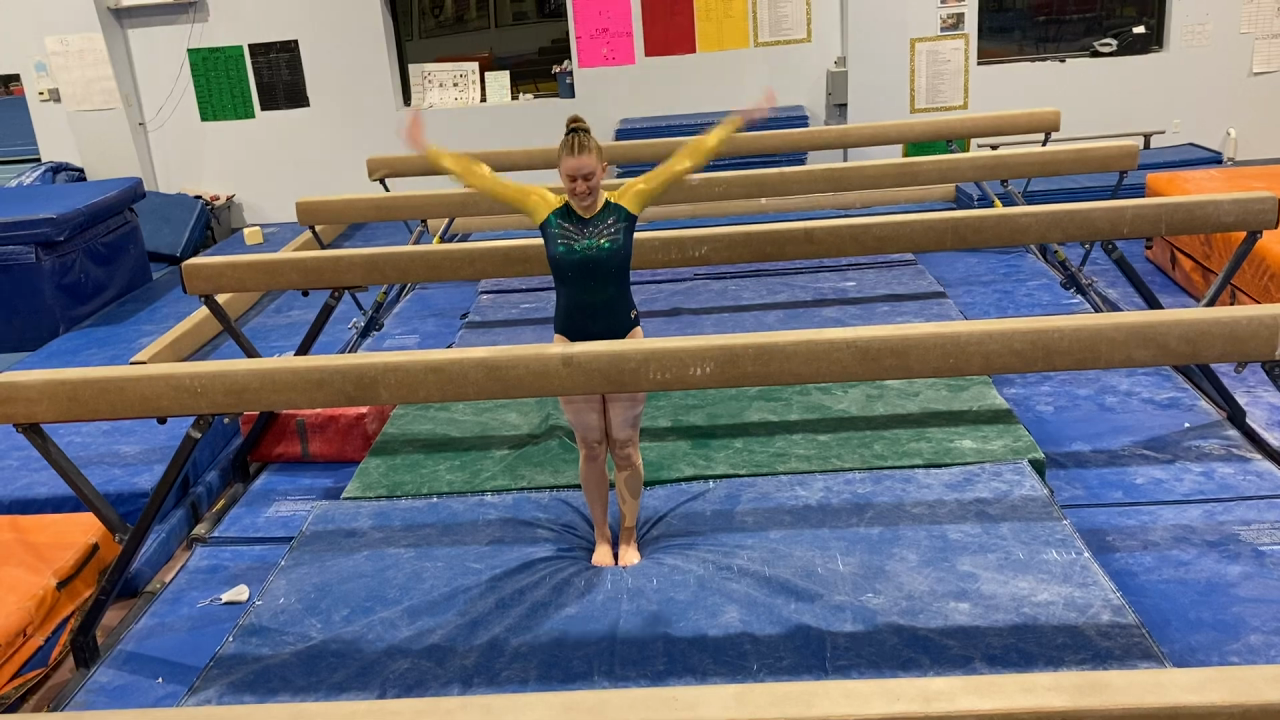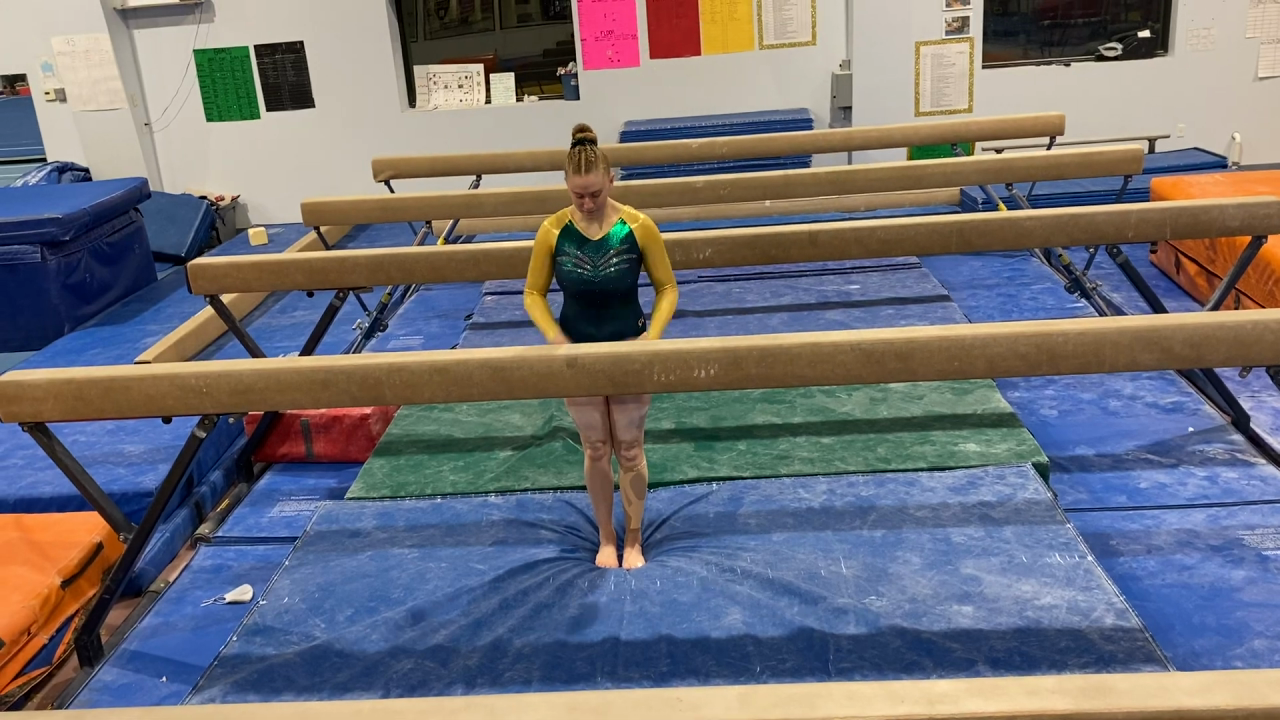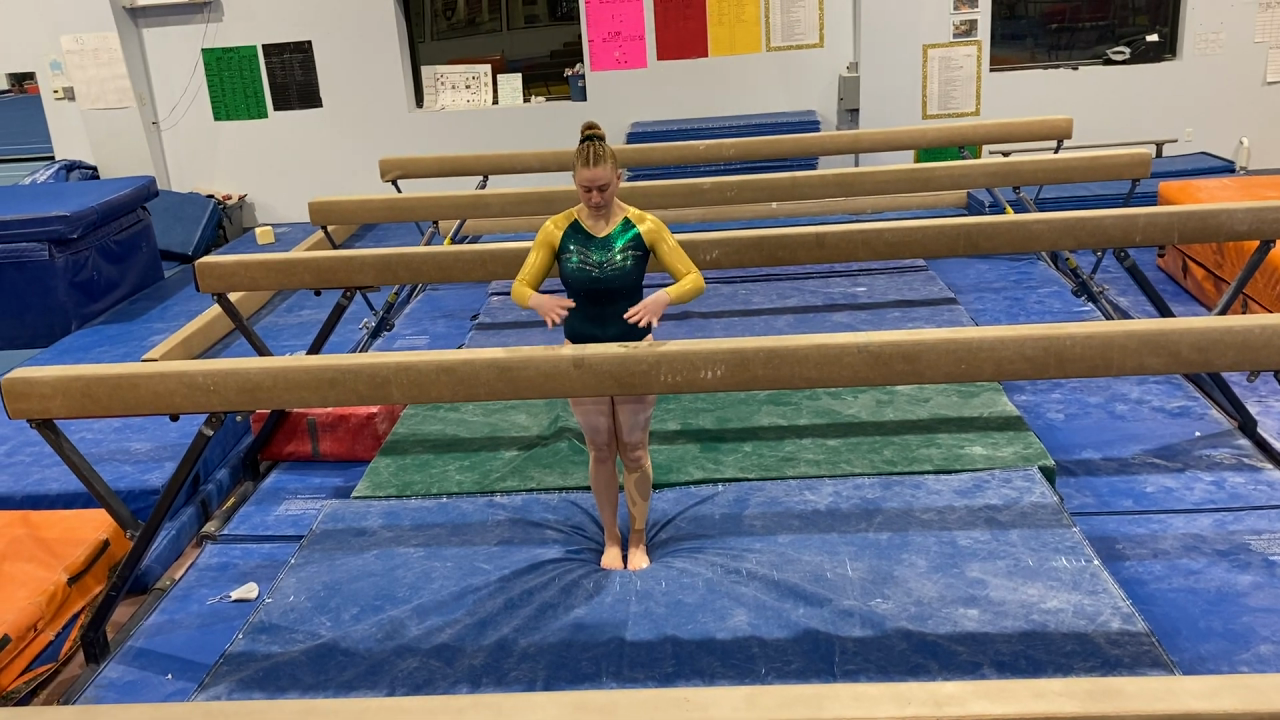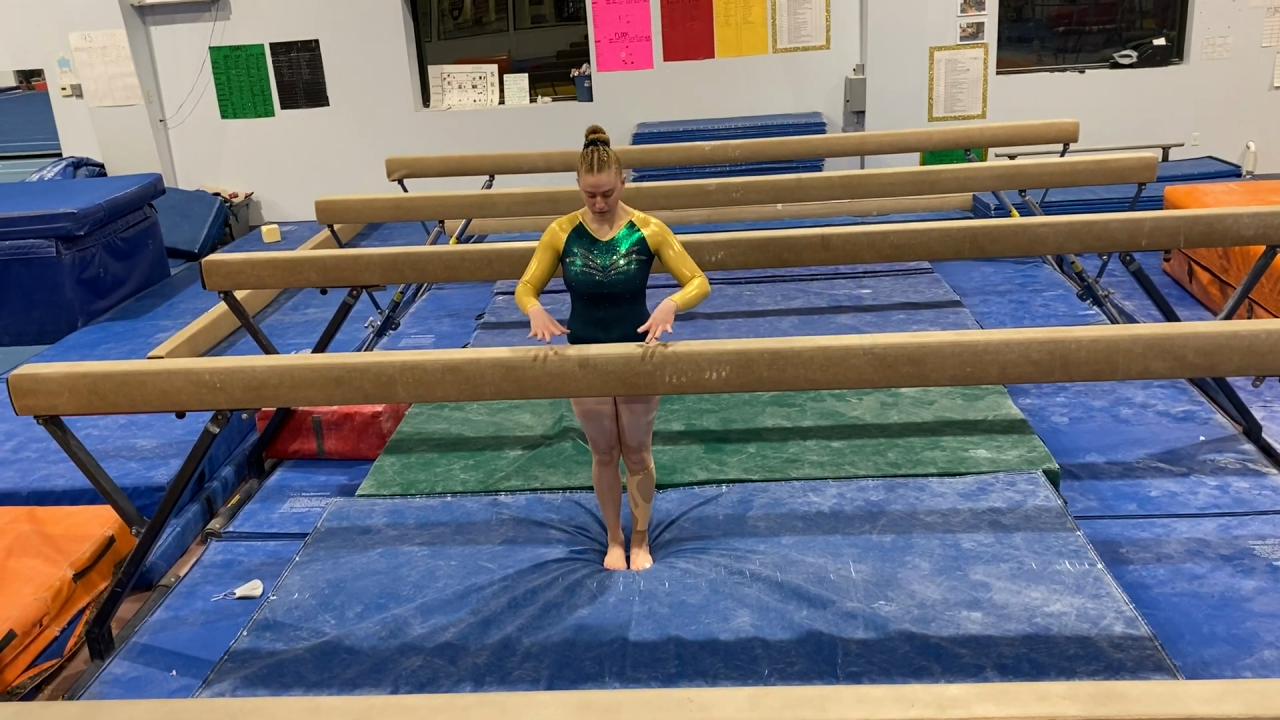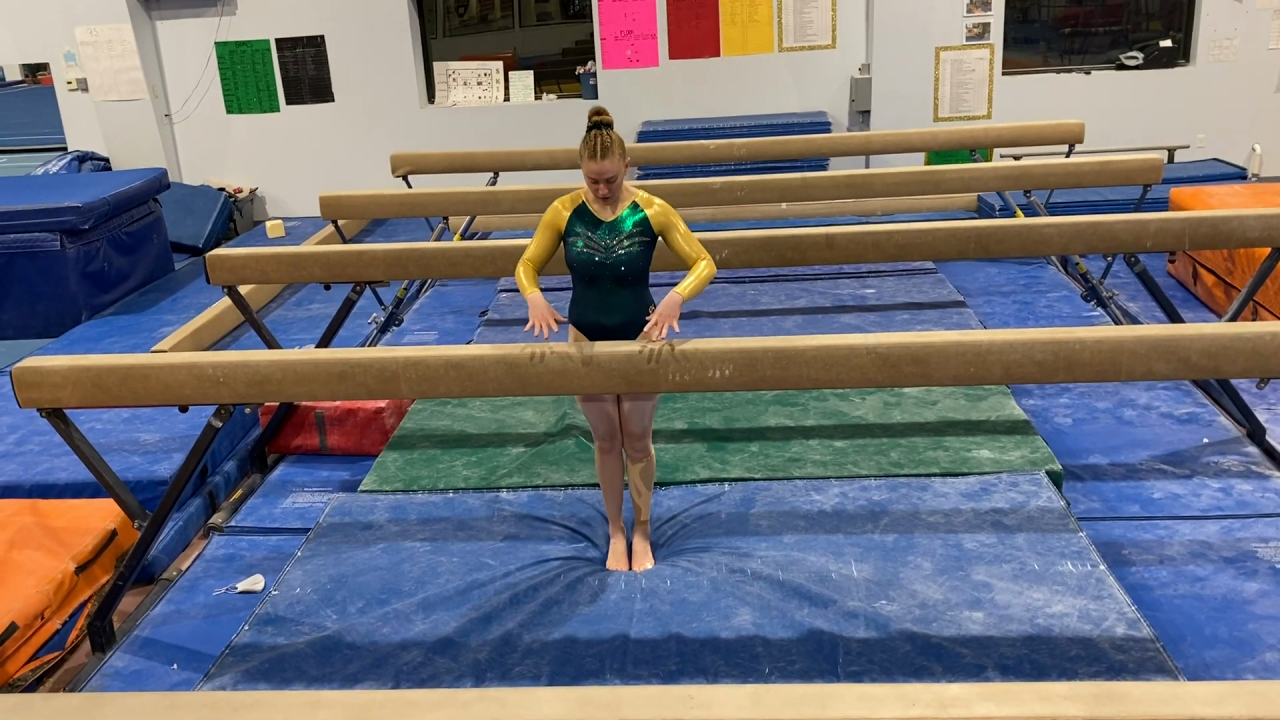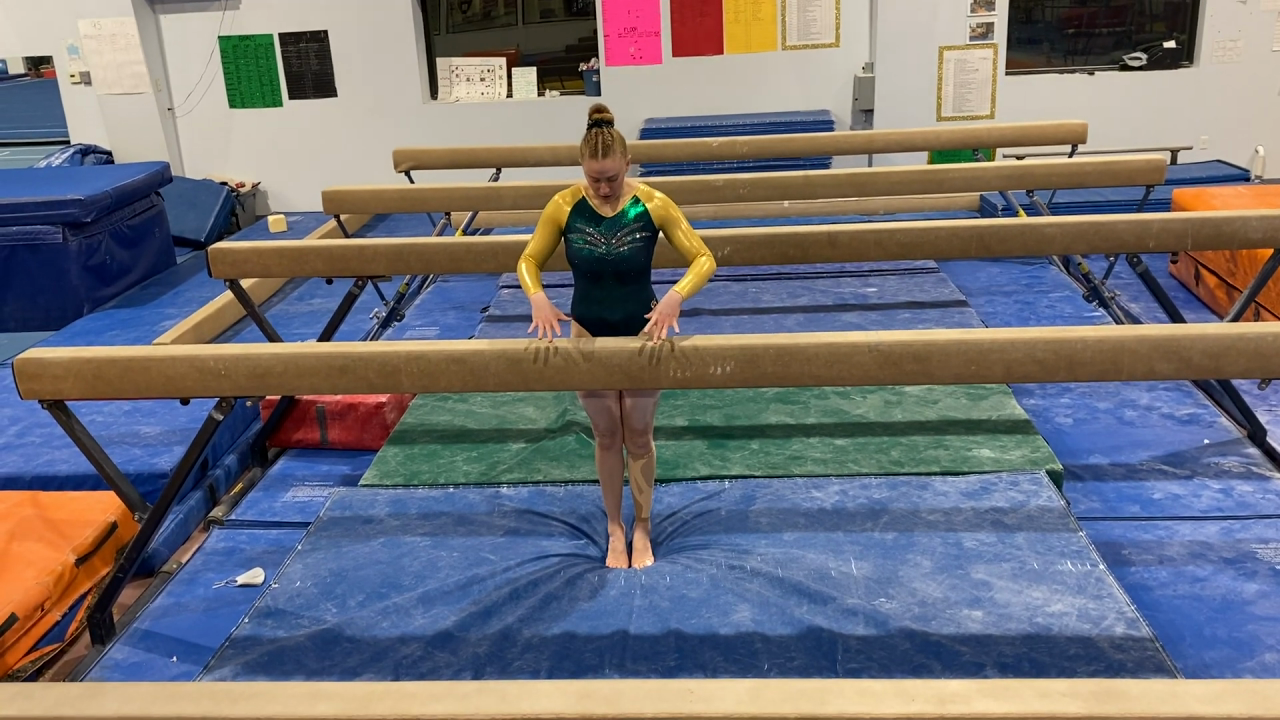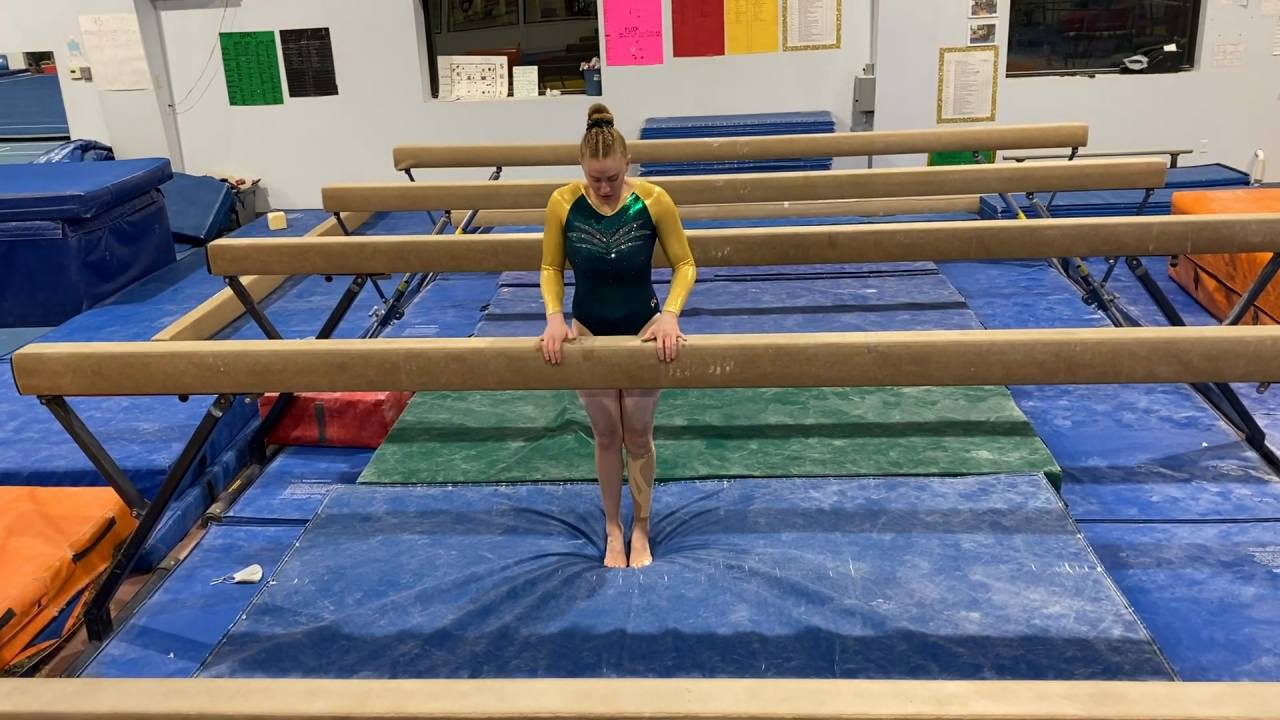
dt=0.4s
person 1, frame 1
left shoulder: (626, 204)
right shoulder: (545, 209)
left elbow: (685, 163)
right elbow: (482, 178)
left wrist: (738, 121)
right wrist: (427, 151)
left hip: (625, 346)
right hip: (571, 350)
left knee: (625, 448)
right knee: (591, 449)
left ankle: (630, 536)
right ankle: (602, 536)
person 1, frame 2
left shoulder: (639, 226)
right shoulder: (552, 231)
left elbow: (667, 289)
right elbow: (534, 294)
left wrist: (652, 339)
right wrist: (554, 338)
left hip: (629, 347)
right hip: (578, 351)
left knee: (630, 448)
right knee: (596, 449)
left ankle: (633, 538)
right ankle: (606, 537)
person 1, frame 3
left shoulder: (644, 226)
right shoulder: (556, 229)
left elbow: (694, 280)
right elbow: (520, 286)
left wrist: (662, 297)
right wrist: (539, 300)
left knee: (634, 451)
right knee: (601, 452)
left ankle: (638, 539)
right ankle: (611, 538)
person 1, frame 4
left shoulder: (649, 231)
right shoulder: (561, 233)
left elbow: (699, 283)
right elbow: (525, 288)
left wrist: (670, 304)
right wrist: (536, 311)
left knee: (637, 453)
right knee: (603, 454)
left ankle: (640, 538)
right ankle: (614, 538)
person 1, frame 5
left shoulder: (652, 211)
right shoulder: (563, 212)
left elbow: (704, 264)
right elbow: (527, 265)
left wrist: (676, 297)
right wrist: (534, 298)
left hip: (640, 338)
right hip: (586, 341)
left knee: (638, 442)
right knee: (606, 443)
left ankle: (641, 530)
right ankle: (615, 532)
person 1, frame 6
left shoulder: (654, 205)
right shoulder: (564, 206)
left elbow: (704, 259)
right elbow: (529, 260)
left wrist: (674, 297)
right wrist: (539, 298)
left hip: (643, 332)
right hip: (588, 335)
left knee: (639, 437)
right knee: (607, 437)
left ankle: (642, 526)
right ankle: (615, 528)
person 1, frame 7
left shoulder: (654, 202)
right shoulder: (562, 204)
left elbow: (684, 264)
right elbow: (551, 268)
left wrist: (670, 315)
right wrist: (554, 316)
left hip: (643, 330)
right hip: (588, 332)
left knee: (638, 437)
right knee: (606, 437)
left ankle: (641, 527)
right ankle: (613, 529)
